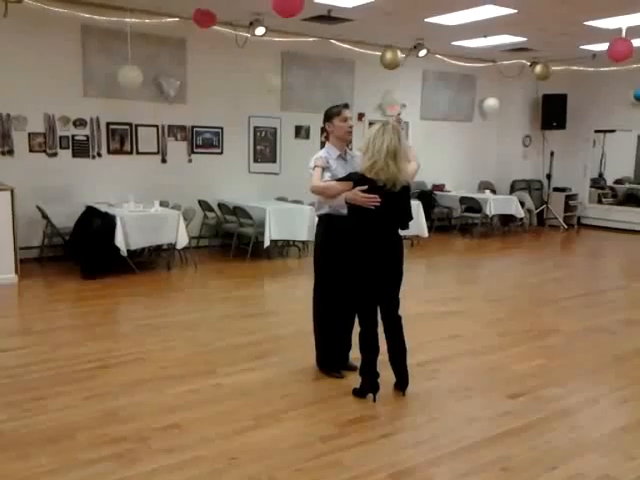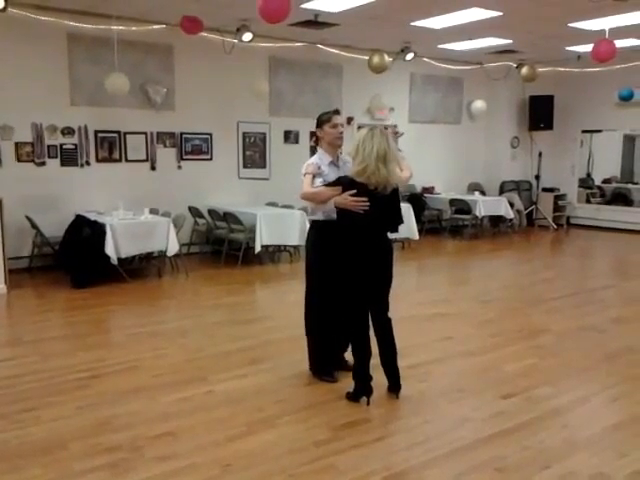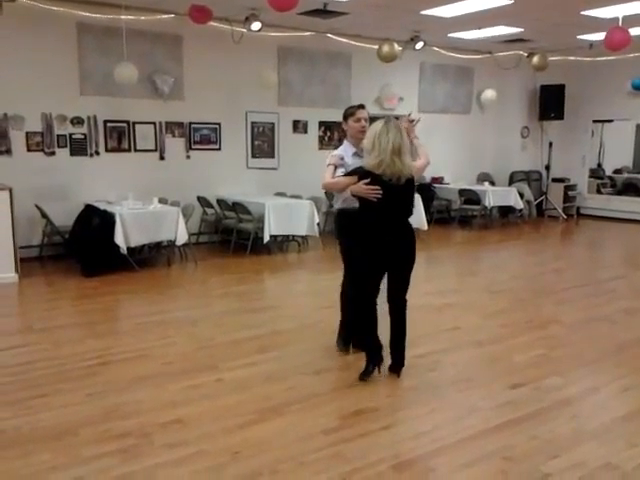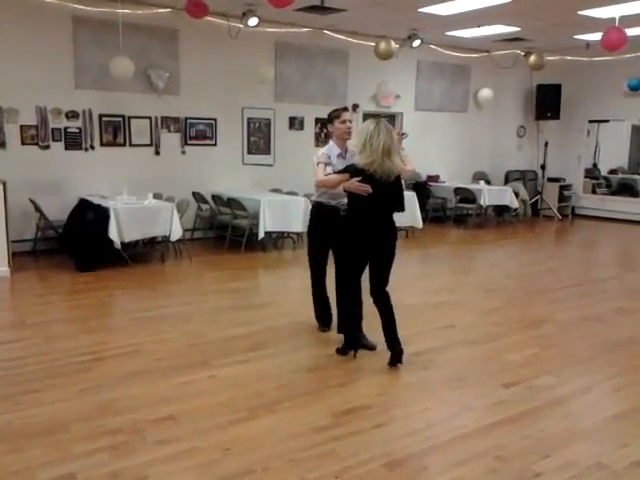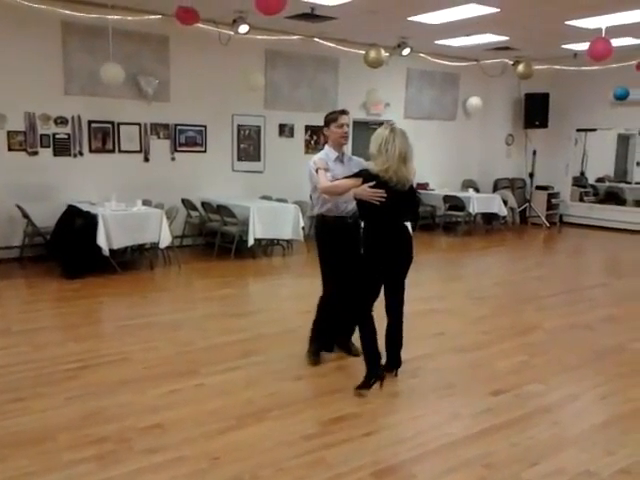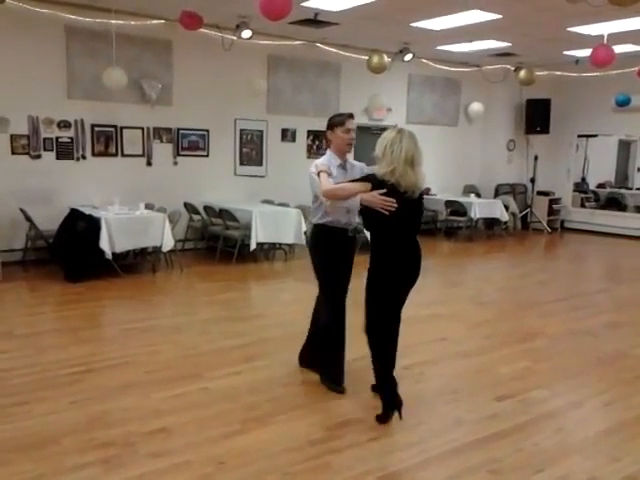
dt=0.7s
person 1, frame 1
left shoulder: (359, 180)
right shoulder: (403, 178)
left elbow: (317, 188)
right elbow: (414, 161)
left wrist: (319, 166)
right wrist: (398, 137)
left hip: (365, 257)
right hip: (392, 254)
left knee: (367, 318)
right knee: (391, 314)
left ankle: (369, 382)
right ankle: (401, 378)
person 1, frame 2
left shoulder: (348, 183)
right shoulder: (392, 183)
left elbow: (308, 194)
right elbow: (407, 171)
left wrist: (309, 172)
right wrist: (393, 146)
left hip: (355, 259)
right hip: (381, 256)
left knee: (358, 320)
right knee: (382, 316)
left ankle: (362, 385)
right ankle: (394, 381)
person 1, frame 3
left shoulder: (365, 173)
right shoulder: (408, 172)
left elbow: (329, 185)
right elbow: (425, 159)
left wrist: (333, 164)
right wrist: (411, 135)
left hip: (375, 245)
right hip: (403, 242)
left knee: (366, 298)
right knee: (398, 300)
left ankle: (373, 356)
right ankle: (397, 362)
person 1, frame 4
left shoulder: (356, 170)
right shoulder: (394, 170)
left elbow: (321, 183)
right elbow: (406, 181)
left hip: (360, 236)
right hip: (386, 235)
left knee: (351, 286)
right knee: (380, 290)
left ankle: (351, 342)
right ankle: (395, 348)
person 1, frame 5
left shoulder: (369, 176)
right shoulder: (406, 179)
left elbow: (326, 188)
right elbow: (412, 213)
left wrist: (321, 168)
left hip: (377, 247)
right hip: (402, 246)
left knee: (363, 307)
right knee: (395, 302)
left ankle: (373, 368)
right ankle: (393, 360)
person 1, frame 6
left shoulder: (377, 182)
right shoulder: (415, 186)
left elbow: (329, 192)
left wrist: (323, 172)
left hip: (386, 262)
right hip: (411, 260)
left knee: (376, 327)
right knee: (390, 321)
left ankle: (391, 399)
right ankle: (384, 381)
person 2, frame 1
left shoulder: (356, 159)
right shoulder: (322, 159)
right elbow: (323, 191)
right wrist: (347, 197)
right hip: (332, 229)
left knee: (349, 294)
right knee: (328, 295)
left ankle: (341, 354)
right ankle: (326, 359)
person 2, frame 2
left shoulder: (348, 163)
right shoulder: (314, 165)
right elbow: (312, 195)
right wrist: (336, 201)
right hip: (323, 234)
left knee: (346, 297)
right knee: (320, 300)
left ankle: (335, 354)
right ankle: (320, 363)
person 2, frame 3
right shoulder: (339, 156)
right elbow: (327, 184)
right wrist: (352, 189)
right hip: (349, 221)
right knee: (354, 276)
right ankle: (345, 333)
person 2, frame 4
left shoulder: (356, 156)
right shoulder: (324, 155)
right elbow: (321, 180)
right wrist: (346, 186)
left hip: (345, 216)
right hip: (323, 216)
right knee: (318, 271)
left ankle: (353, 330)
right ankle: (324, 318)
person 2, frame 5
left shoulder: (356, 162)
right shoulder: (319, 161)
right elbow: (328, 191)
right wrist: (356, 193)
left hip: (351, 225)
right hip: (329, 227)
left knee: (353, 285)
right knee: (334, 288)
left ankle: (343, 337)
right ankle: (318, 343)
person 2, frame 6
left shoulder: (357, 168)
right shoulder: (320, 167)
right elbow: (330, 198)
right wrist: (364, 198)
left hip: (347, 238)
right hip: (326, 238)
left knee: (329, 300)
right knee: (334, 304)
left ankle: (311, 355)
right ankle: (331, 371)
